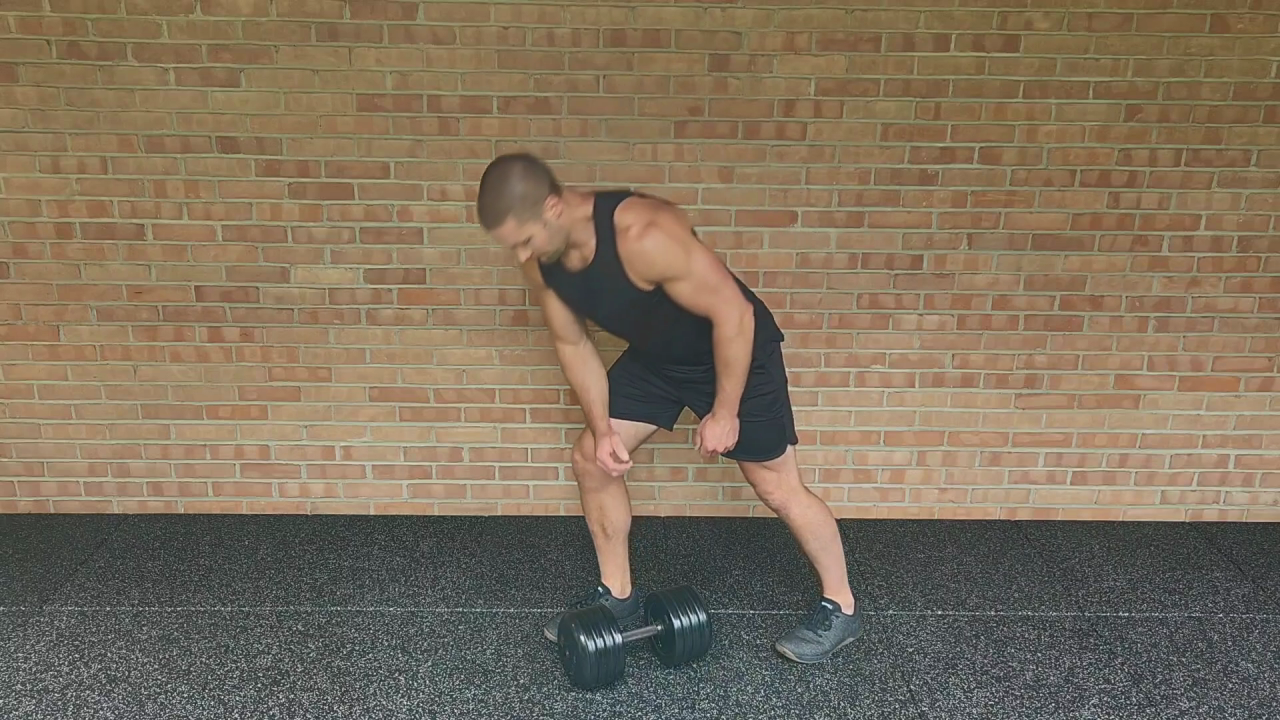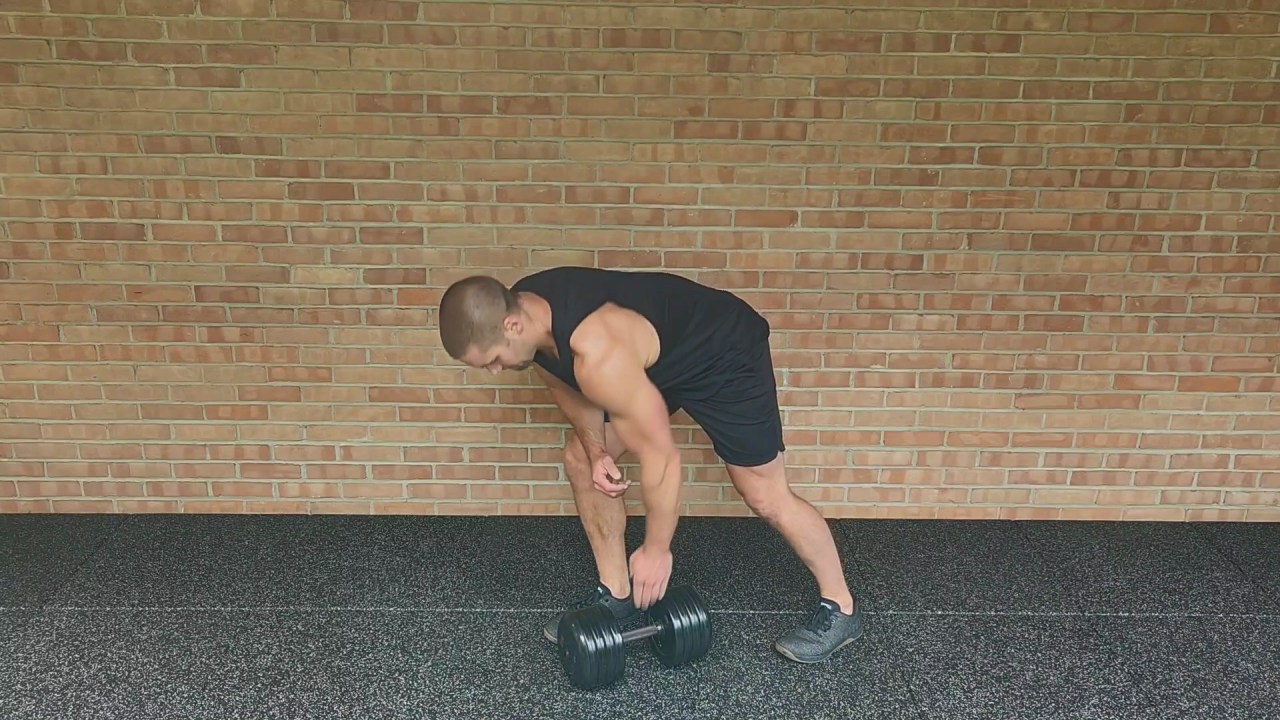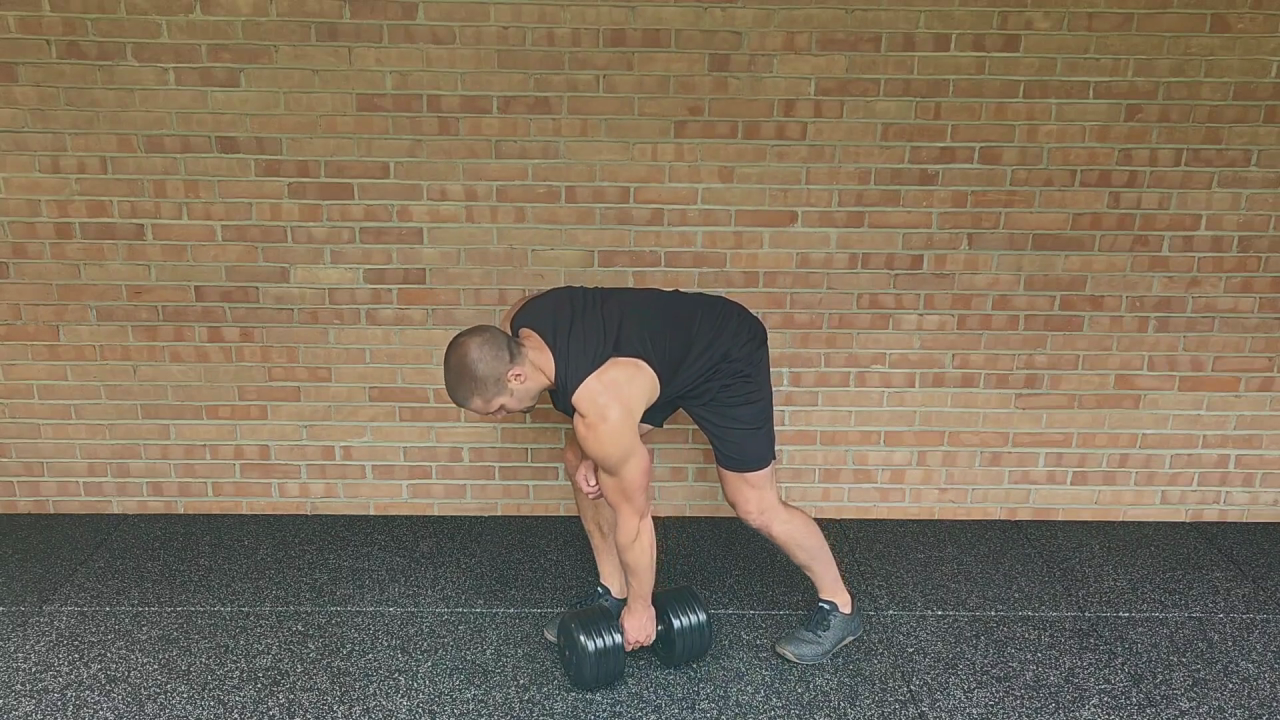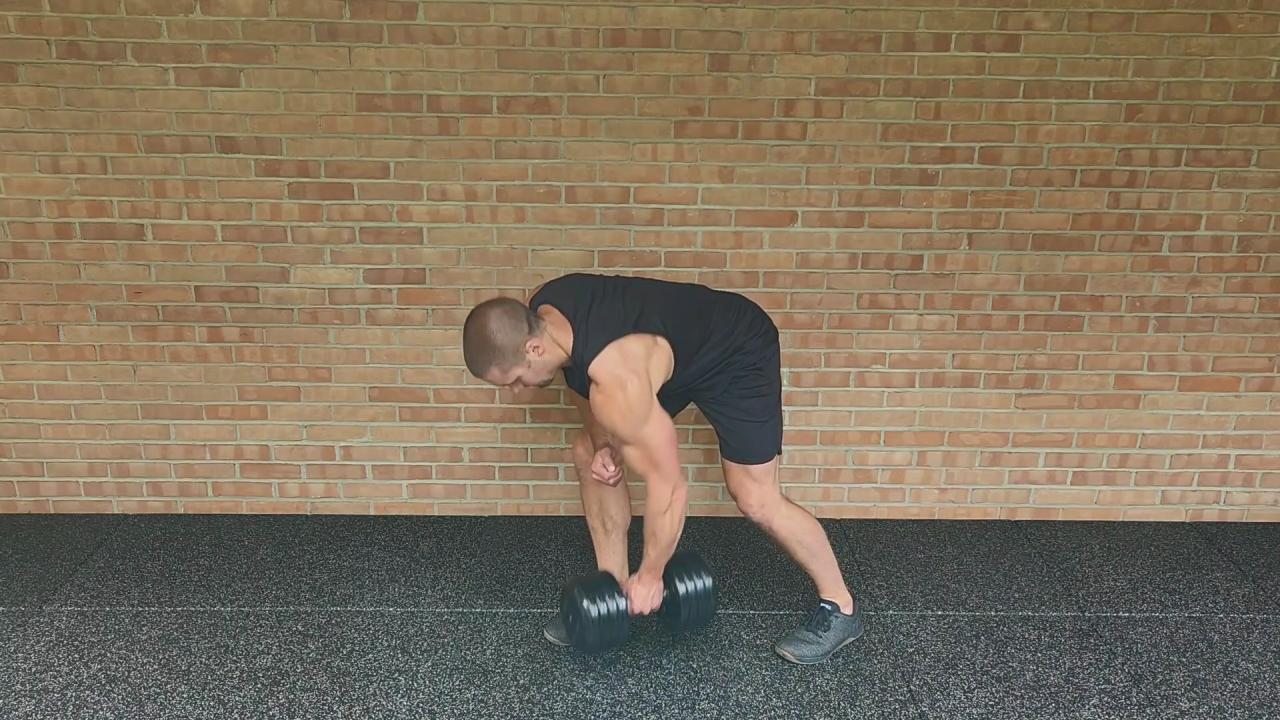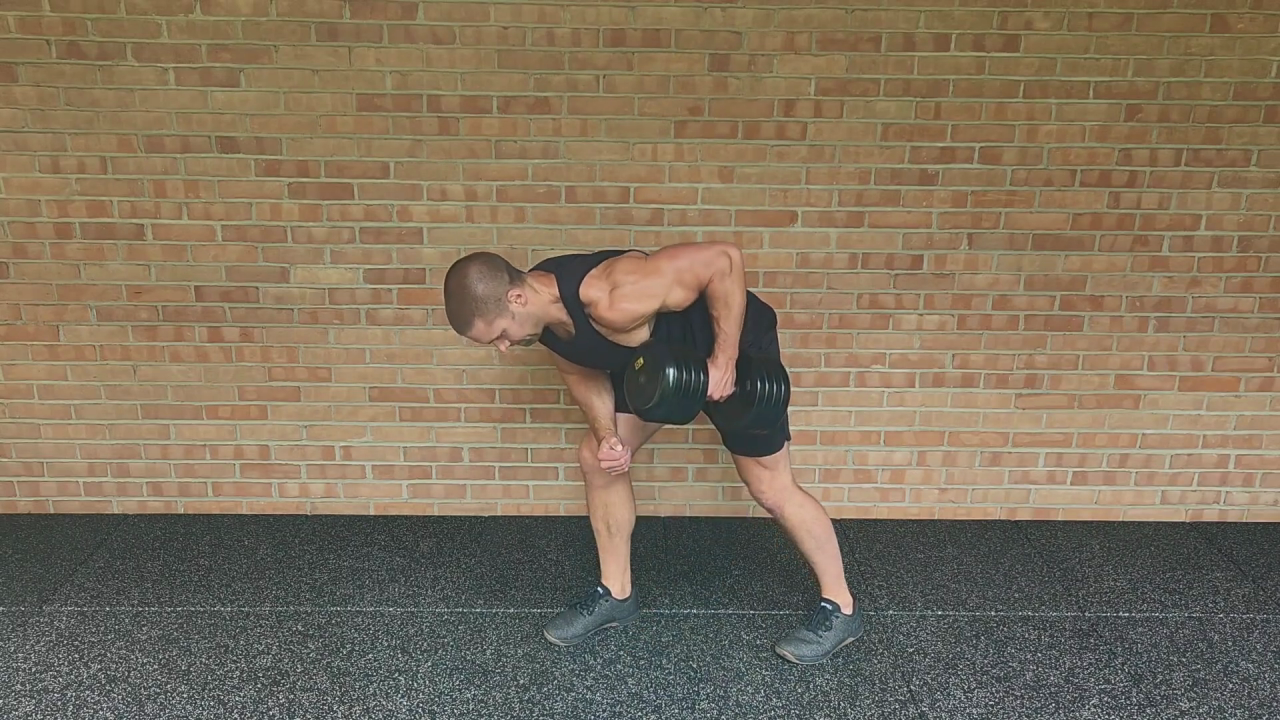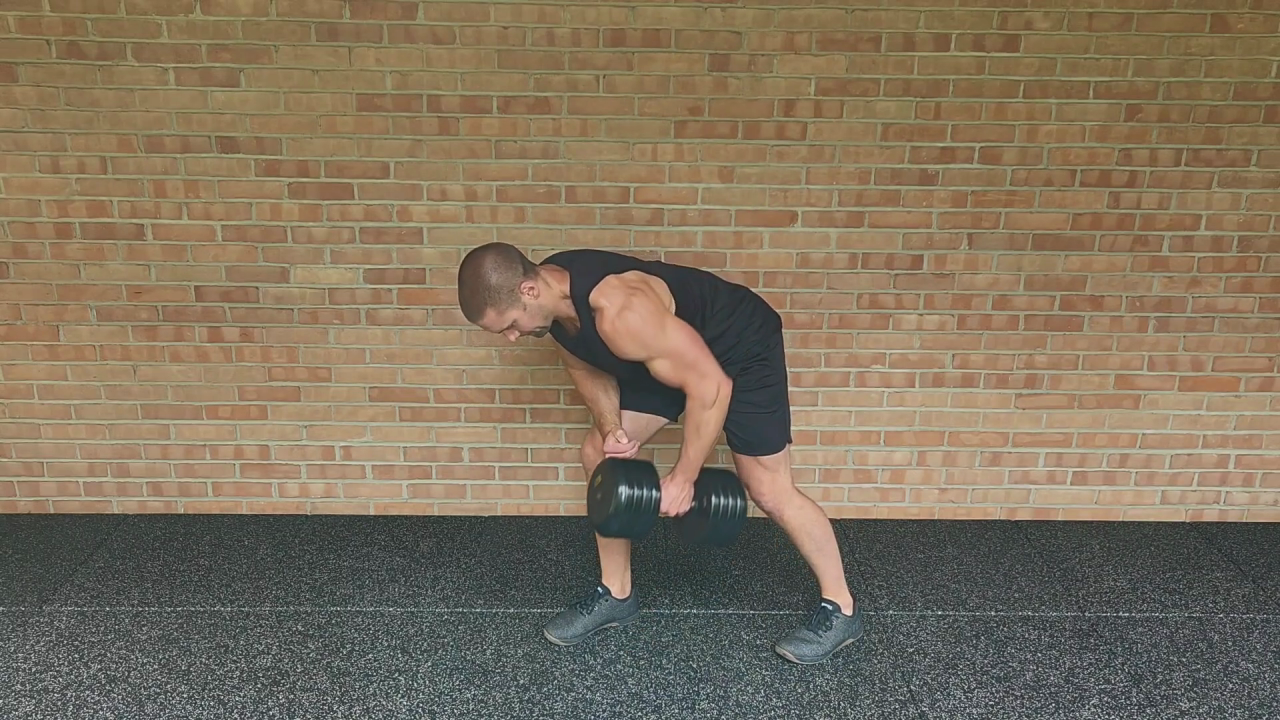
dt=0.5s
person 1, frame 1
left shoulder: (644, 236)
right shoulder: (542, 260)
left elbow: (733, 315)
right elbow: (571, 343)
left wrist: (724, 413)
right wrist: (602, 428)
left hip: (733, 354)
right hip: (654, 356)
left knee: (777, 487)
right knee: (590, 461)
left ankle: (840, 606)
right ankle: (617, 595)
person 1, frame 2
left shoulder: (600, 353)
right shoulder: (519, 306)
left elbow: (661, 458)
right elbow: (566, 383)
left wrist: (656, 549)
right wrist: (598, 449)
left hip: (726, 353)
right hip: (663, 353)
left knee: (765, 496)
right knee: (580, 461)
left ankle: (840, 608)
right ankle: (615, 593)
person 1, frame 3
left shoulder: (601, 407)
right shoulder: (516, 328)
left elbow: (634, 516)
left wrist: (640, 607)
right wrist: (589, 453)
left hip: (726, 358)
right hip: (667, 346)
left knee: (755, 506)
right knee: (579, 462)
left ankle: (839, 608)
right ankle: (613, 592)
person 1, frame 4
left shoulder: (615, 376)
right shoulder: (538, 314)
left elbow: (667, 488)
left wrist: (649, 577)
right wrist: (602, 441)
left hip: (738, 354)
right hip: (674, 353)
left knee: (756, 500)
right knee: (589, 456)
left ankle: (841, 607)
person 1, frame 5
left shoulder: (611, 300)
right shoulder: (540, 305)
left elbow: (725, 259)
right elbow: (580, 369)
left wrist: (723, 363)
right wrist: (606, 434)
left hip: (733, 342)
left knee: (770, 488)
right knee: (596, 460)
left ankle: (841, 608)
right ankle: (616, 594)
person 1, frame 6
left shoulder: (619, 313)
right shoulder: (552, 292)
left elbow: (712, 386)
right elbow: (586, 364)
left wrist: (682, 478)
right wrist: (610, 427)
left hip: (741, 346)
right hip: (665, 351)
left knee: (769, 491)
right knee: (598, 454)
left ankle: (841, 608)
right ankle: (616, 594)
